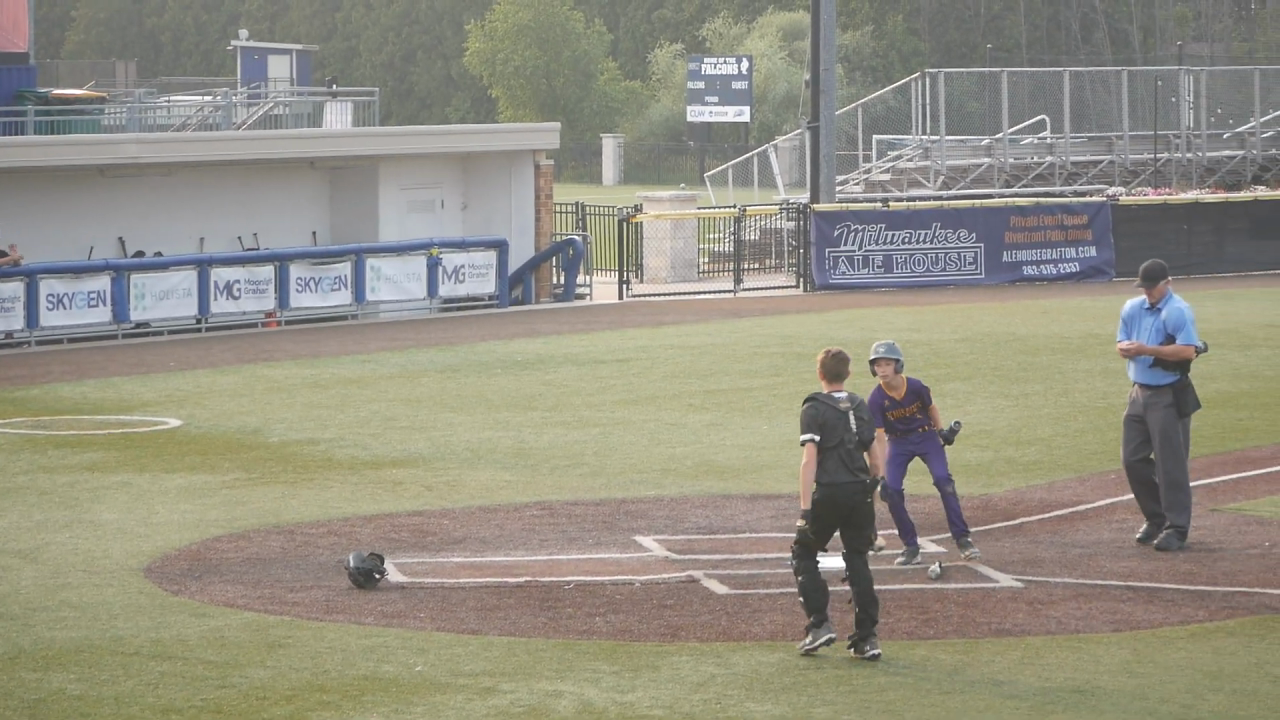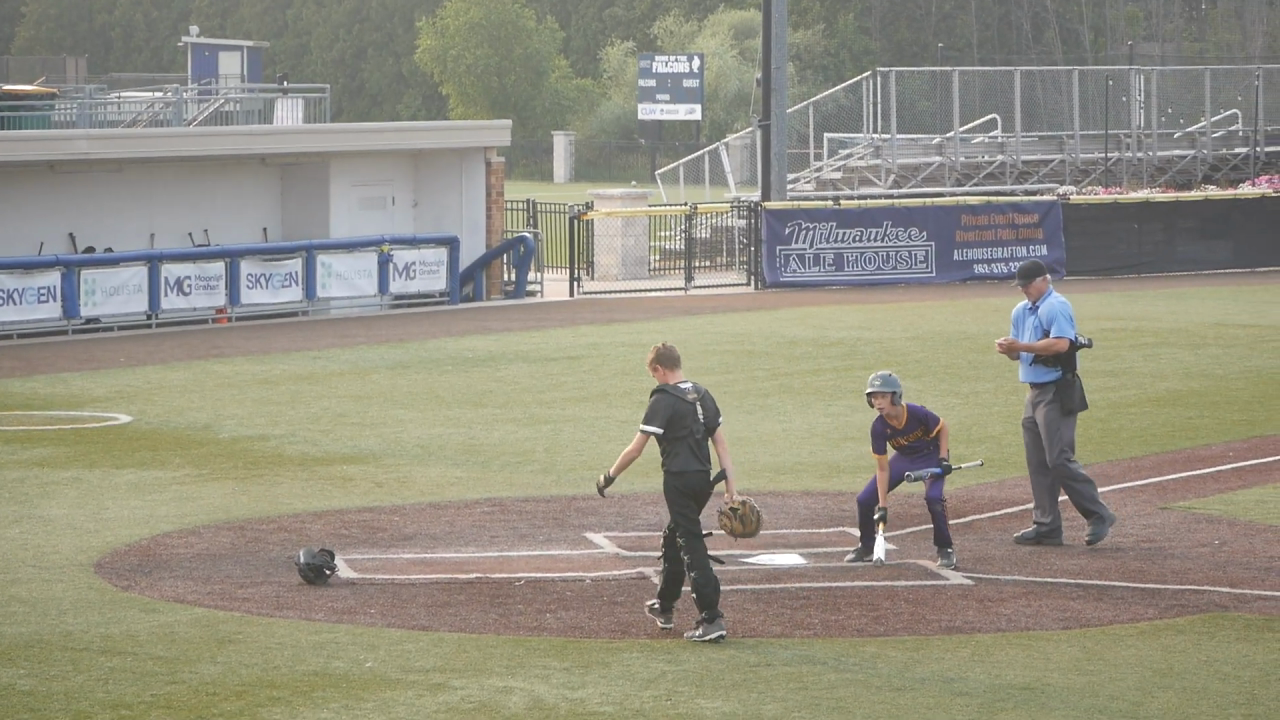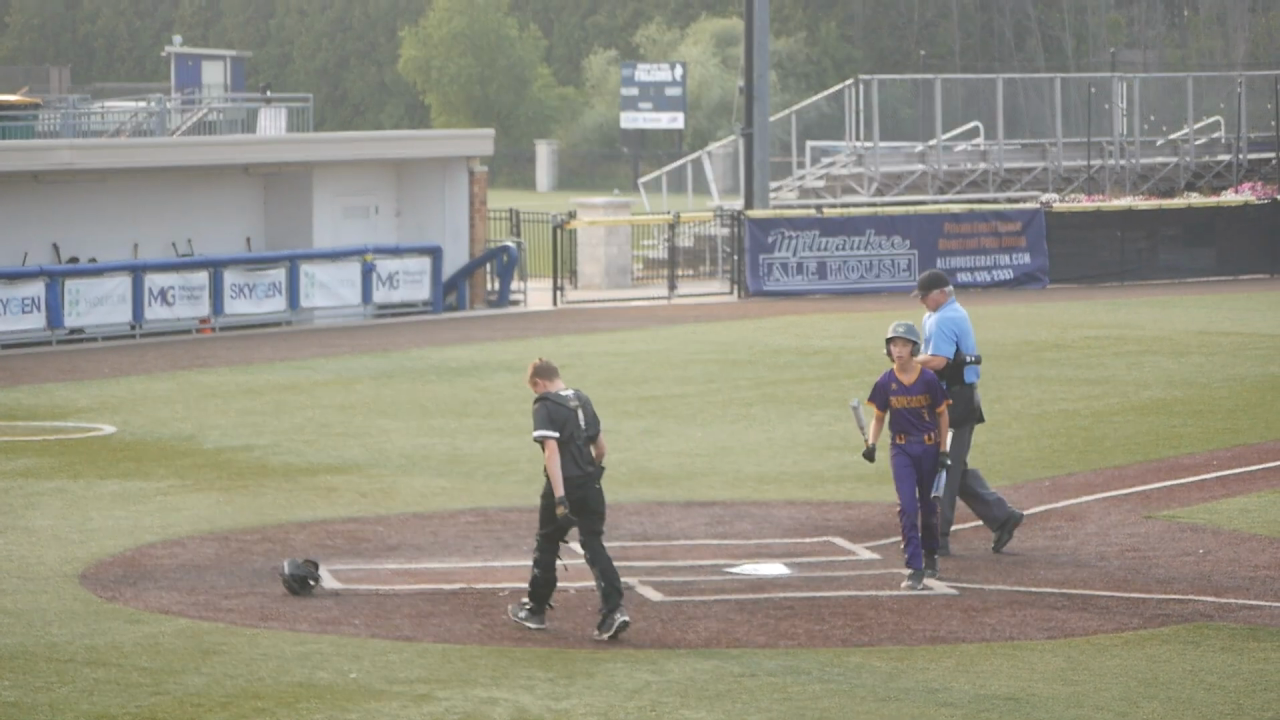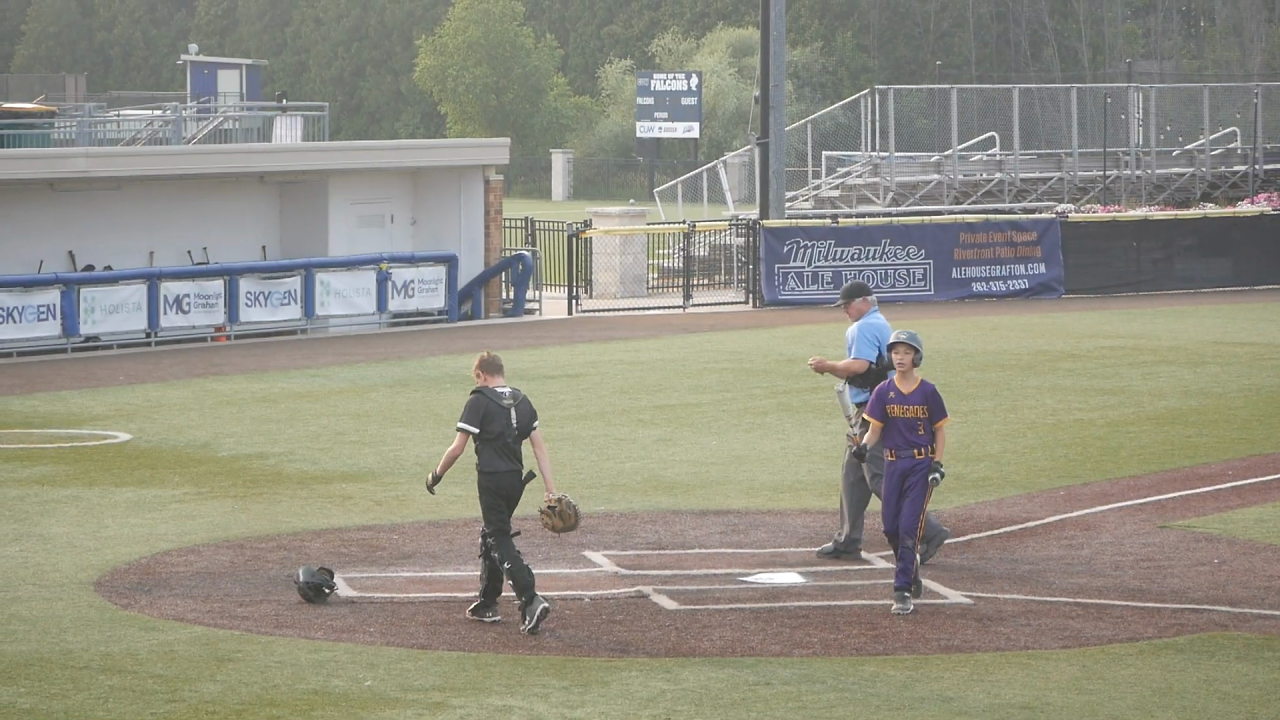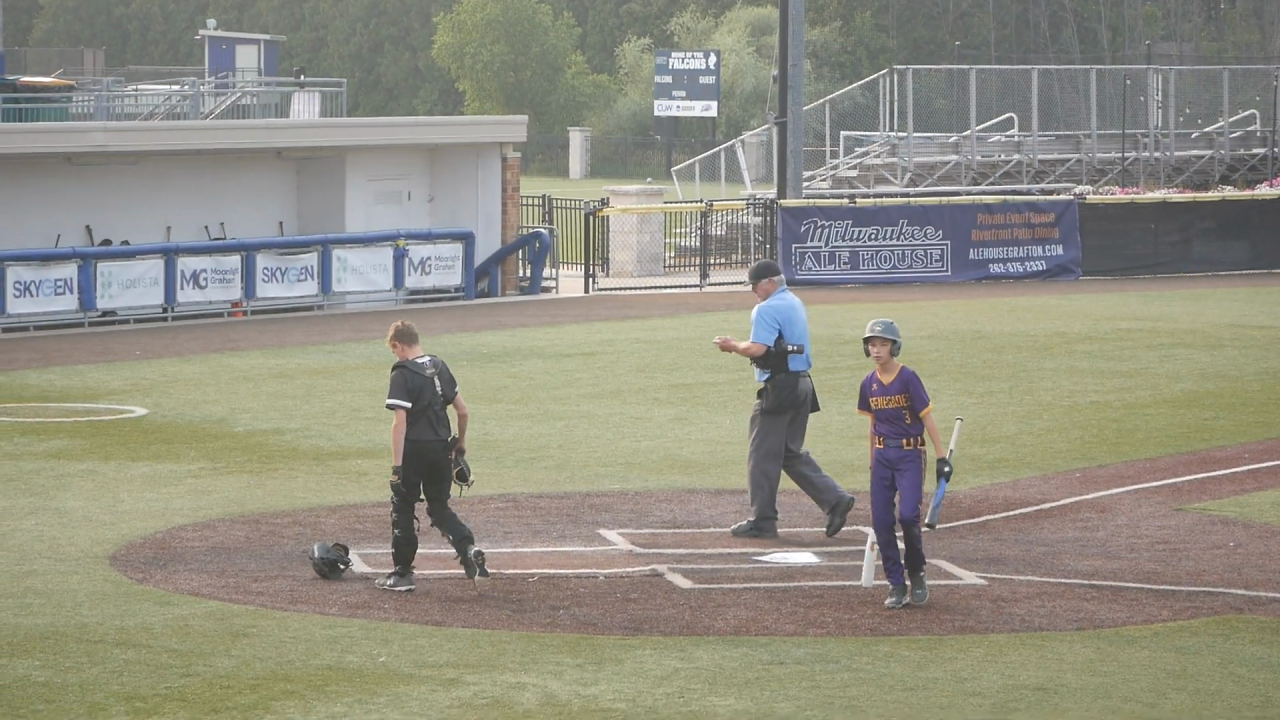
dt=0.7s
person 1, frame 1
left shoulder: (814, 409)
right shoulder: (862, 407)
left elbow: (809, 461)
right elbow: (875, 460)
left wrist: (804, 511)
right wrist: (870, 493)
left hip: (830, 494)
right hip: (861, 493)
left knee: (803, 554)
right knee: (857, 562)
left ankle: (819, 625)
right ankle: (866, 638)
person 1, frame 2
left shoulder: (663, 401)
right shoulder: (703, 395)
left elbow: (635, 449)
right elbow: (722, 444)
left wrist: (608, 476)
right wrist: (731, 488)
left hip: (679, 481)
right hip: (703, 480)
left knee: (692, 548)
right knee: (673, 539)
left ankle: (711, 619)
right ankle: (665, 606)
person 1, frame 3
left shoulder: (545, 407)
right shoulder: (583, 402)
left elbow: (551, 454)
right elbow: (600, 449)
left wrist: (560, 499)
left hip: (561, 488)
right hip: (590, 485)
left knee: (546, 547)
right knee: (594, 547)
left ankle: (535, 610)
right ankle: (613, 610)
person 1, frame 4
left shoulder: (478, 401)
right shoulder: (522, 401)
left elbow: (458, 447)
right elbow: (539, 446)
left wrist: (436, 474)
right wrist: (550, 488)
left hip: (491, 481)
right hip: (515, 480)
left knee: (500, 544)
right knee: (494, 537)
left ankle: (531, 600)
right ankle: (487, 604)
person 1, frame 5
left shoulder: (402, 374)
right shoulder: (440, 367)
left elbow: (400, 424)
right elbow: (463, 411)
left wrist: (396, 466)
right wrist: (460, 443)
left hip: (416, 450)
right hip: (441, 449)
left knee: (403, 509)
right knee: (439, 509)
left ankle: (402, 574)
right ankle: (469, 550)
person 2, frame 1
left shoulder: (1179, 311)
right shoulder: (1131, 308)
left elbow: (1189, 351)
right elbow: (1122, 343)
left wrist: (1147, 349)
right wrist: (1125, 349)
left hip: (1169, 397)
right hip: (1139, 393)
left knee: (1171, 465)
right knee: (1133, 459)
left ankle: (1176, 527)
right ankle: (1156, 517)
person 2, frame 2
left shoulder: (1056, 307)
right shoulder: (1020, 311)
left elbow: (1061, 343)
left wrist: (1021, 346)
right wrist: (1009, 349)
left hip: (1057, 393)
right hip: (1035, 392)
left knee: (1059, 459)
right knee: (1038, 463)
left ankle: (1099, 515)
right ankle: (1047, 525)
person 2, frame 3
left shoulder: (942, 320)
right shoulder: (954, 314)
left elbow: (936, 361)
left hip: (952, 401)
right hip: (963, 400)
right knee: (956, 470)
left ankle: (936, 538)
right ankle: (1002, 516)
person 2, frame 4
left shoulder: (865, 327)
right shoulder: (877, 325)
left elbow: (858, 366)
left wrist: (828, 366)
right wrist: (833, 368)
left knee: (883, 480)
right knee: (854, 476)
left ankle: (931, 532)
right ankle: (847, 542)
person 2, frame 5
left shoulder: (767, 309)
right shoulder: (795, 303)
left elbow: (757, 349)
left wrist: (732, 345)
right wrist: (739, 346)
left hip: (779, 388)
right hip: (800, 385)
left knee: (763, 455)
right knee: (791, 454)
left ankle: (762, 520)
right ankle: (835, 499)
person 3, frame 1
left shoulder: (916, 386)
right shoulder: (875, 400)
left elbow: (930, 406)
right elbow: (880, 439)
left wrist: (942, 429)
right wrist: (882, 476)
left hip: (927, 436)
right hip: (899, 441)
left knee: (943, 480)
right knee: (891, 489)
left ankle: (962, 538)
right ankle: (911, 547)
person 3, frame 2
left shoulder: (918, 413)
right shoulder: (878, 427)
left elbow: (943, 429)
right elbow: (882, 469)
left wrist: (943, 458)
right wrist: (882, 508)
left hip: (930, 456)
right hip: (904, 458)
left knee: (934, 497)
right knee: (866, 500)
left ankle: (945, 549)
right ankle: (866, 547)
person 3, frame 3
left shoulder: (929, 379)
right shoulder: (885, 382)
left elbow: (942, 415)
right elbow: (879, 418)
left wrist: (943, 451)
right wrist: (871, 444)
left hip: (928, 447)
right hip: (901, 448)
left knee: (929, 506)
right knee: (908, 506)
left ankle: (930, 556)
right ankle: (915, 568)
person 3, frame 4
left shoulder: (928, 391)
right shoulder: (883, 391)
left elbow: (940, 431)
right elbow: (875, 429)
left wrist: (938, 463)
right wrist: (864, 444)
left hip: (920, 464)
right hip: (892, 464)
left knee: (909, 527)
right knee: (890, 527)
left ankle: (904, 591)
right ankle: (909, 571)
person 3, frame 5
left shoulder: (908, 378)
right shoulder: (868, 383)
left elbow: (928, 419)
left wrist: (941, 457)
right wrist: (872, 464)
left hip: (910, 454)
right hip: (882, 455)
left knee: (908, 515)
right knee: (881, 521)
left ankle: (916, 571)
right ankle: (897, 584)
